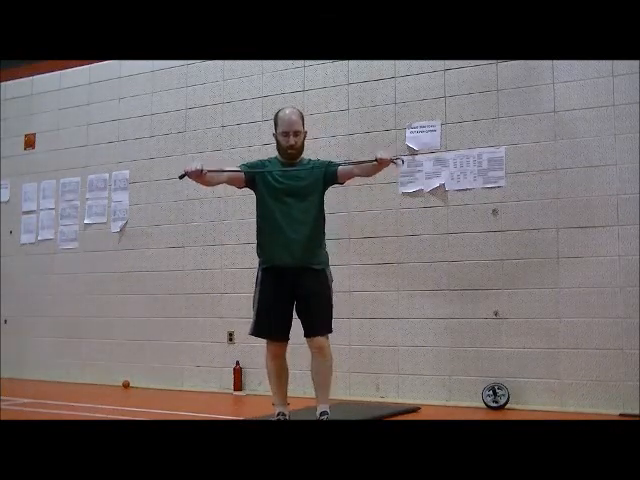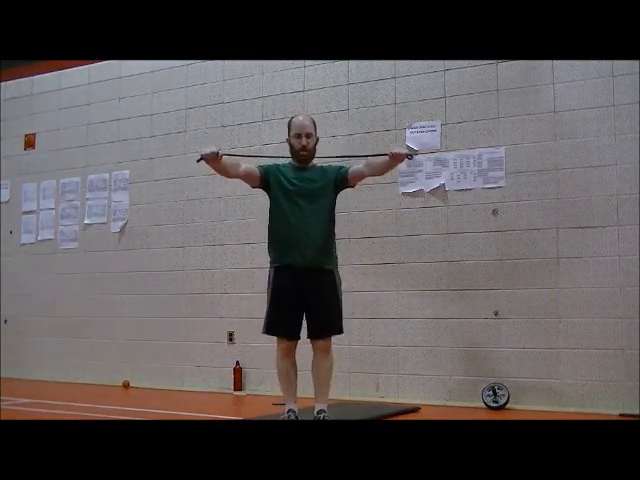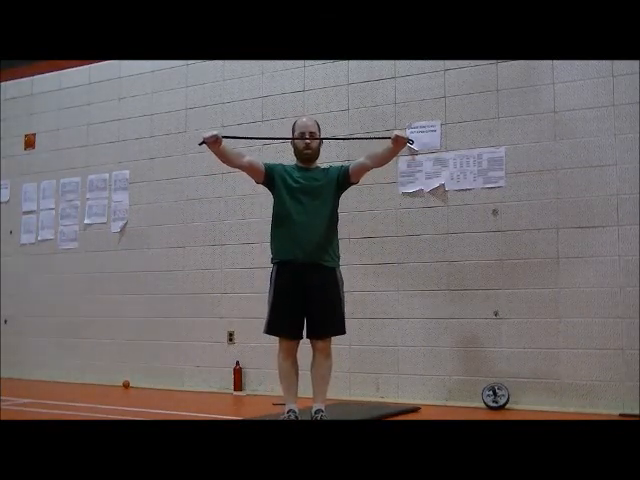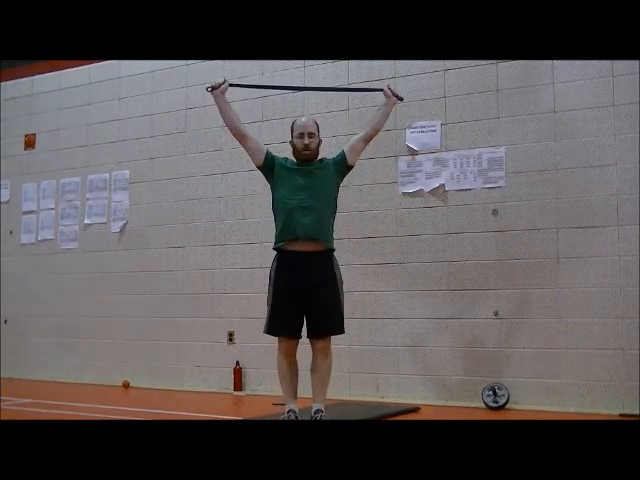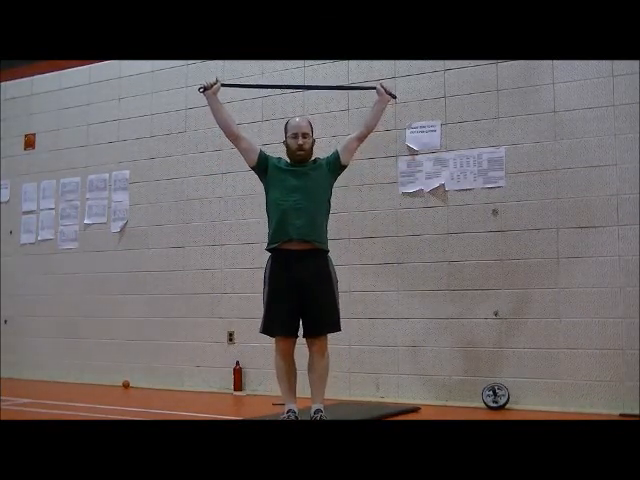
dt=1s
person 1, frame 1
left shoulder: (320, 169)
right shoulder: (260, 169)
left elbow: (352, 170)
right elbow: (225, 175)
left wrist: (377, 163)
right wrist: (201, 174)
left hip: (313, 268)
right hip: (273, 270)
left knee: (319, 343)
right knee: (275, 346)
left ankle: (323, 410)
right ankle: (281, 411)
person 1, frame 2
left shoulder: (331, 175)
right shoulder: (274, 174)
left elbow: (365, 169)
right elbow: (239, 170)
left wrist: (393, 160)
right wrist: (215, 161)
left hip: (322, 270)
right hip: (284, 270)
left knee: (322, 345)
right knee: (285, 345)
left ankle: (321, 409)
right ankle: (290, 409)
person 1, frame 3
left shoulder: (335, 176)
right shoulder: (277, 174)
left elbow: (368, 162)
right elbow: (243, 162)
left wrist: (395, 147)
right wrist: (217, 147)
left hip: (324, 269)
right hip: (286, 269)
left knee: (322, 344)
right knee: (287, 344)
left ankle: (319, 408)
right ankle: (290, 408)
person 1, frame 4
left shoulder: (333, 168)
right shoulder: (276, 168)
left elbow: (367, 135)
right elbow: (240, 133)
left wrist: (388, 102)
right wrist: (219, 97)
left hip: (322, 263)
right hip: (286, 263)
left knee: (321, 343)
right knee: (286, 344)
left ankle: (319, 409)
right ankle: (290, 409)
person 1, frame 5
left shoulder: (327, 168)
right shoulder: (270, 168)
left elbow: (360, 134)
right elbow: (234, 134)
left wrist: (382, 100)
right wrist: (212, 97)
left hip: (317, 262)
right hip: (281, 263)
left knee: (318, 342)
right knee: (283, 343)
left ankle: (318, 409)
right ankle: (289, 409)
